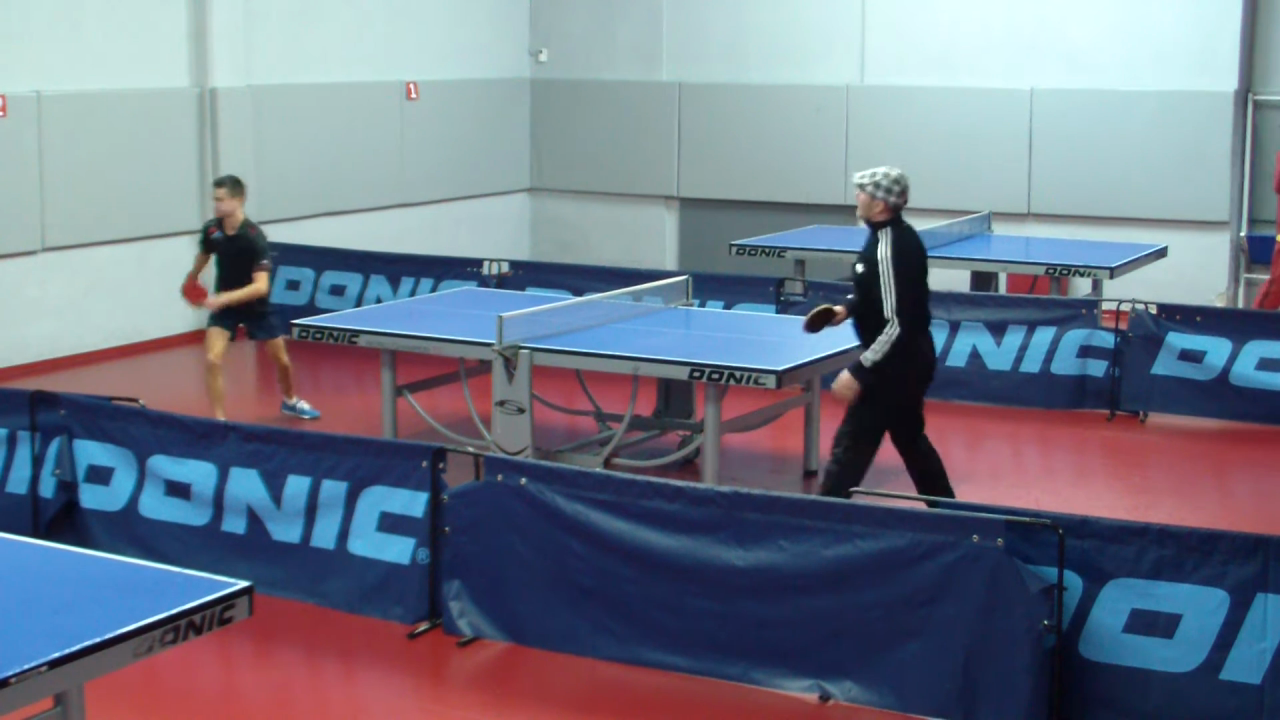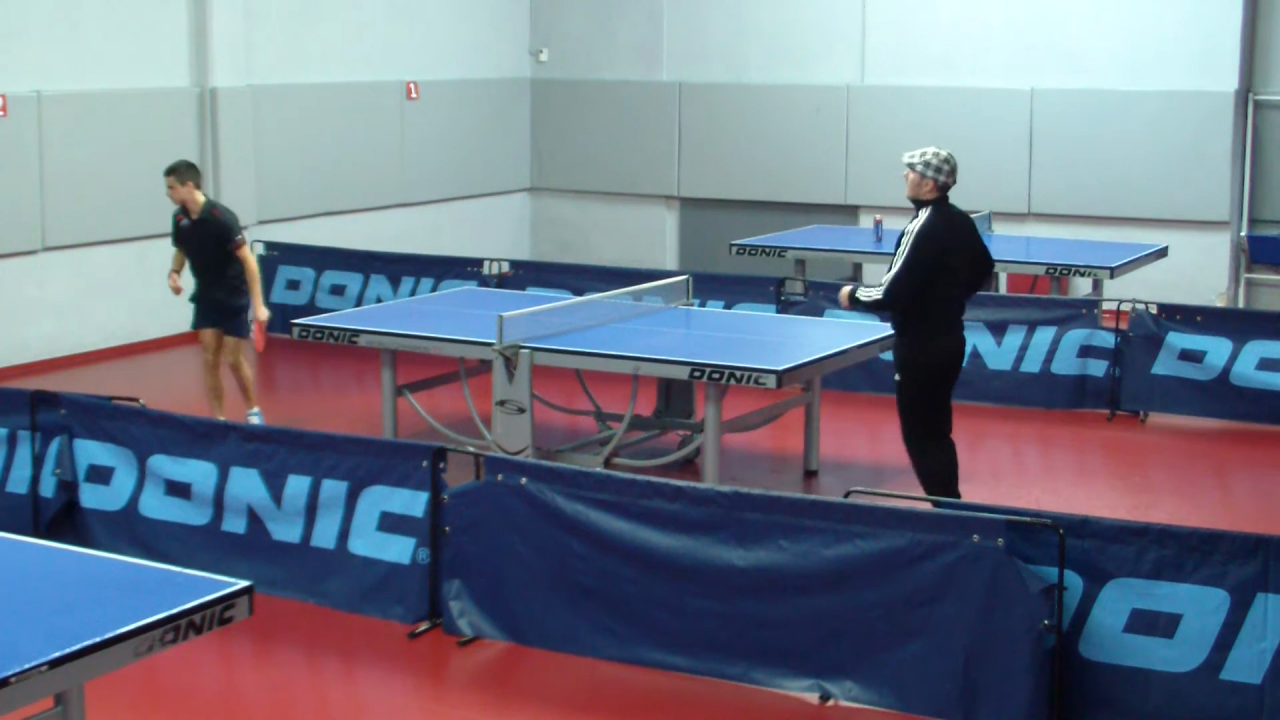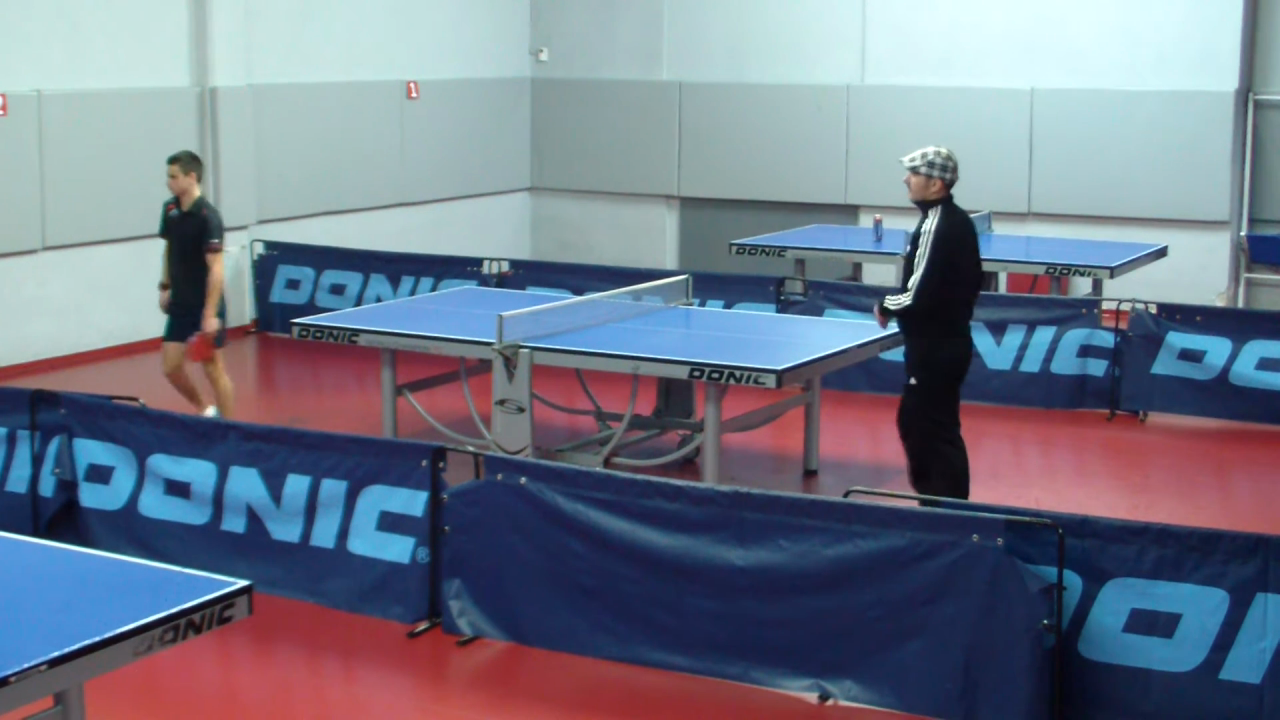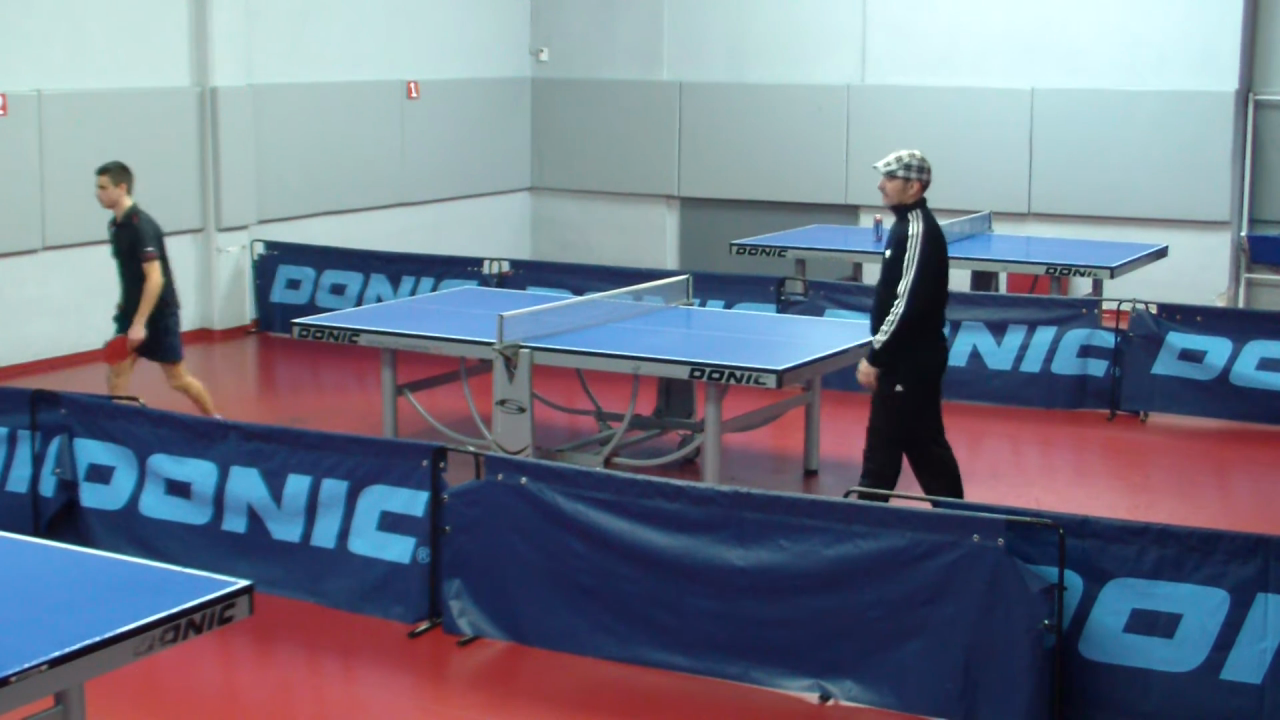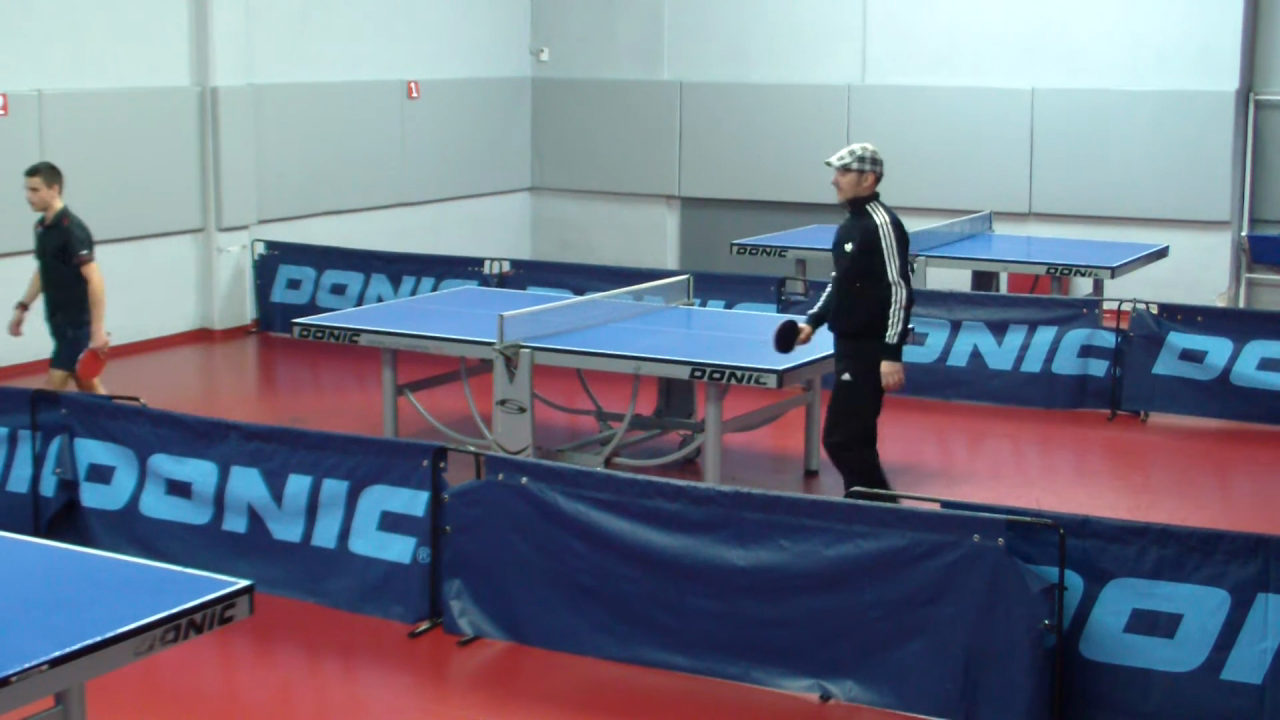
dt=0.4s
person 1, frame 1
left shoulder: (890, 249)
right shoulder: (899, 235)
left elbow: (897, 326)
left wrist: (858, 372)
right wrist: (848, 308)
left hip: (895, 365)
right hip: (915, 359)
left knee: (851, 445)
right knee: (910, 437)
person 1, frame 2
left shoulder: (922, 228)
right shoulder: (961, 222)
left elbow: (890, 294)
right elbow: (983, 271)
left wrist: (853, 295)
left hip: (921, 348)
right hip: (950, 340)
left knee: (921, 438)
right knee: (937, 432)
person 1, frame 3
left shoulder: (935, 228)
right shoulder: (959, 221)
left elbow: (917, 298)
right elbow: (973, 280)
left wrist: (884, 305)
left hip: (933, 349)
right hip: (952, 342)
left knee: (939, 436)
right knee: (913, 425)
person 1, frame 4
left shoulder: (916, 232)
right shoulder: (909, 223)
left elbow: (907, 306)
left wrist: (873, 355)
left hip: (913, 357)
right hip: (904, 354)
left knee: (925, 443)
right knee: (883, 438)
person 1, frame 5
left shoulder: (881, 224)
right shoulder: (852, 223)
left elbow: (898, 291)
left wrist: (891, 354)
right wrist: (813, 320)
left hip: (868, 351)
right hip: (850, 346)
left knee: (842, 438)
right knee: (856, 438)
person 2, frame 1
left shoulder: (255, 238)
right shoulder: (210, 229)
left elbow: (261, 287)
right elbow: (203, 256)
left wrist: (223, 298)
right wrist: (191, 278)
left hip: (255, 305)
right hip: (224, 305)
left knee: (282, 360)
right knee: (213, 360)
left ankle: (290, 401)
right ankle: (220, 420)
person 2, frame 2
left shoulder: (222, 218)
right shoulder: (179, 217)
left elbow: (248, 261)
left wrist: (258, 305)
right wrist: (174, 273)
left hip: (234, 295)
right hip: (206, 297)
left knee: (234, 361)
right knee: (210, 361)
left ankle: (253, 411)
right ankle: (218, 421)
person 2, frame 3
left shoulder: (208, 217)
right shoulder: (169, 209)
left elbow: (216, 270)
left wrist: (211, 314)
right wrist: (165, 286)
left hip: (206, 306)
right hip: (179, 304)
left knee: (213, 369)
right knee: (170, 368)
right ankle: (206, 411)
person 2, frame 4
left shoulder: (142, 226)
right shoulder: (115, 224)
left elbow: (155, 278)
left wrist: (139, 323)
left hip: (159, 315)
right hip: (131, 315)
left knee: (178, 380)
right knee: (116, 379)
person 2, frame 5
left shoulder: (72, 230)
right shoulder: (41, 226)
left elbow: (94, 280)
left wrist: (98, 329)
right wrist: (22, 306)
left hip: (76, 325)
right hip: (61, 322)
left knee: (53, 387)
right knee: (89, 387)
